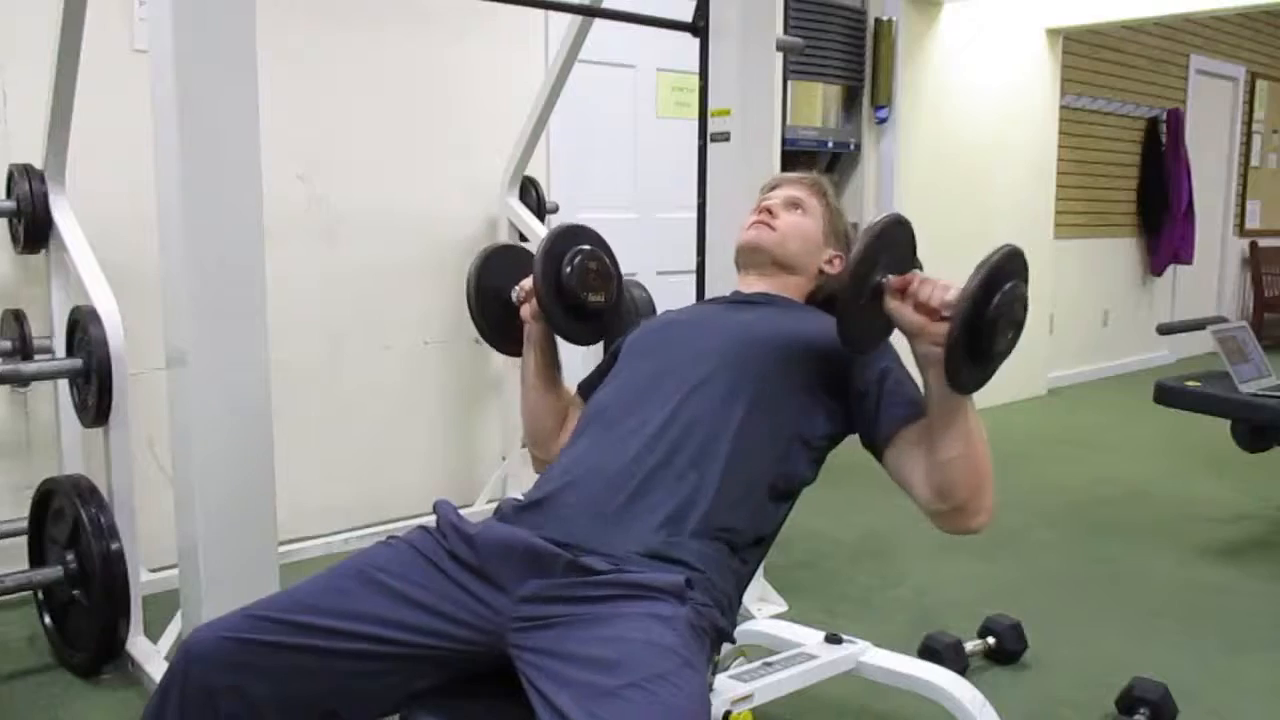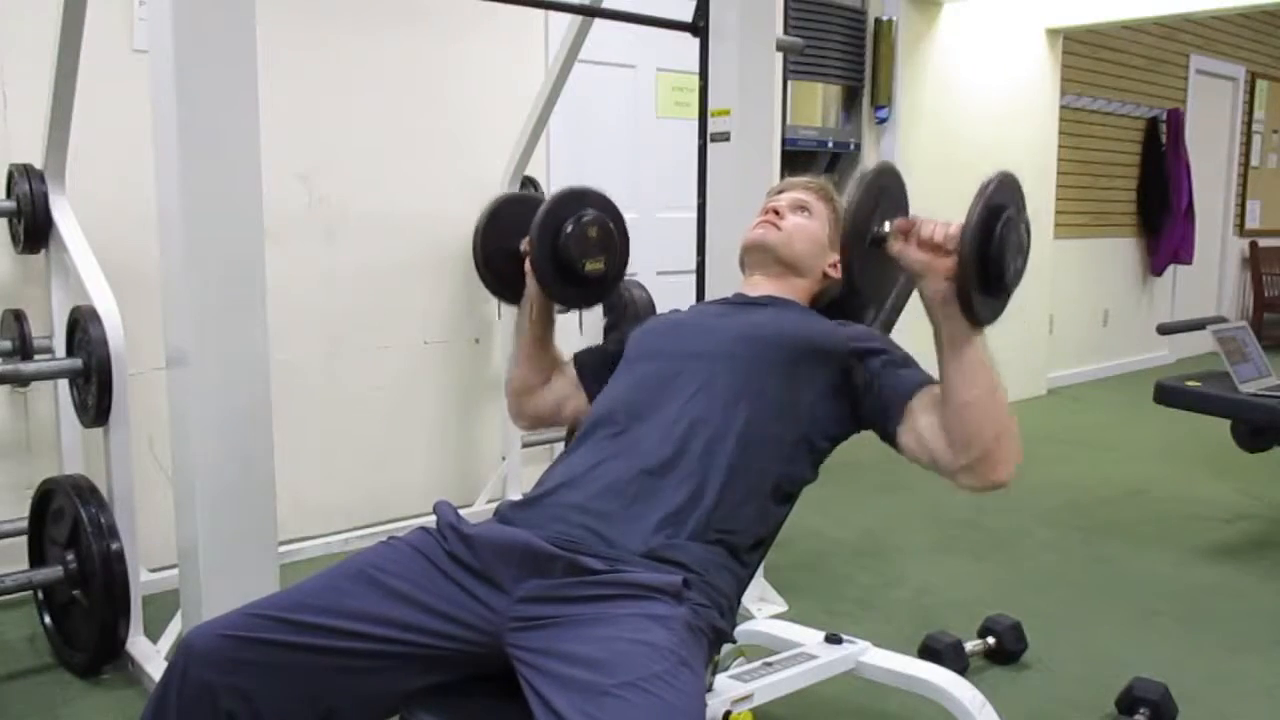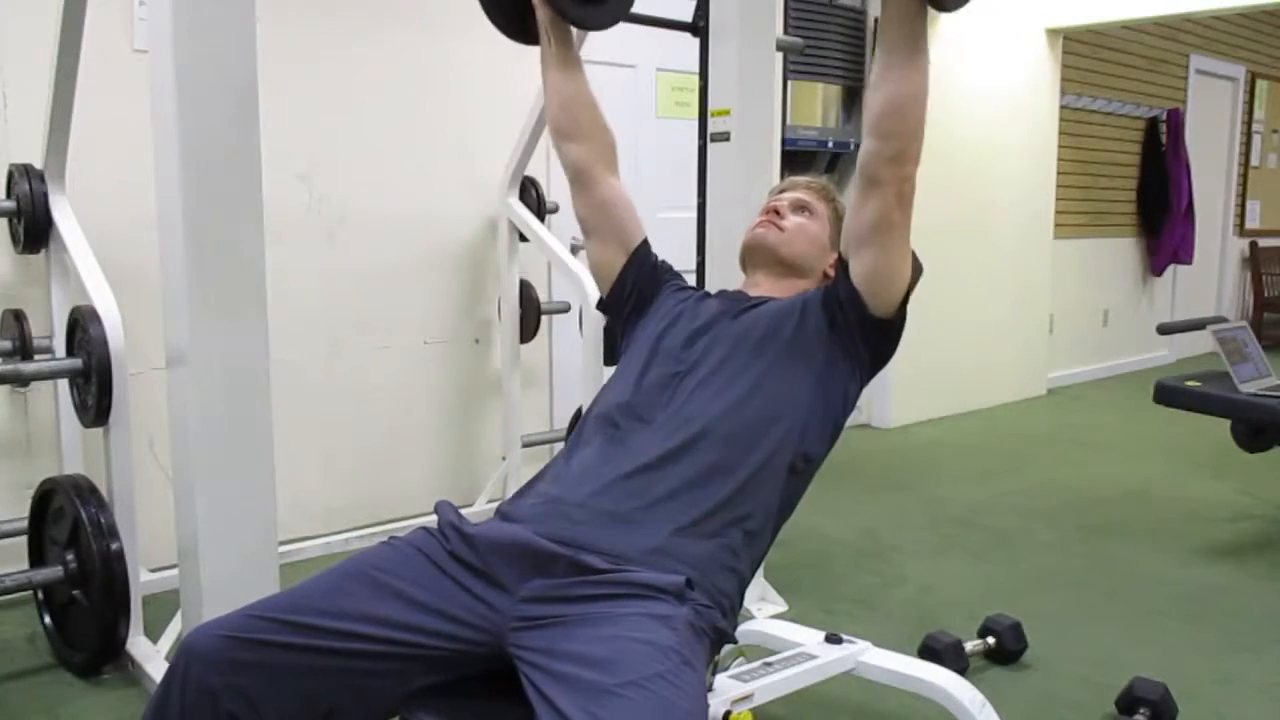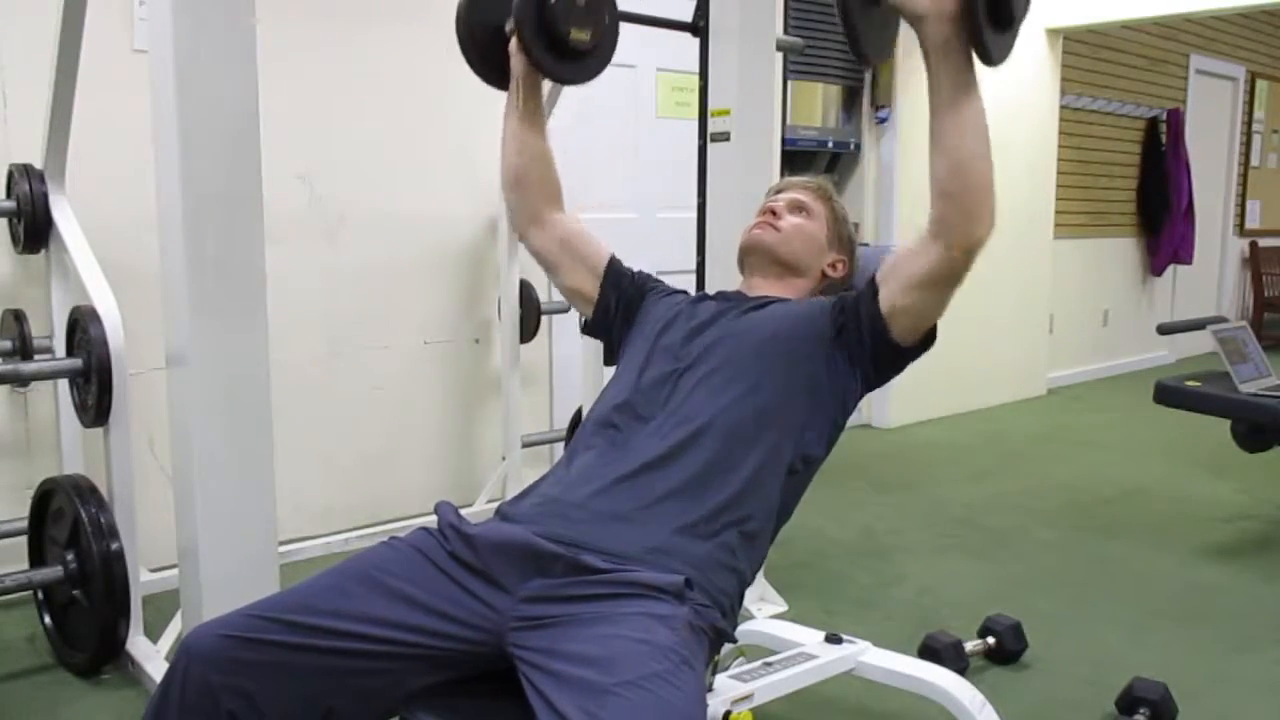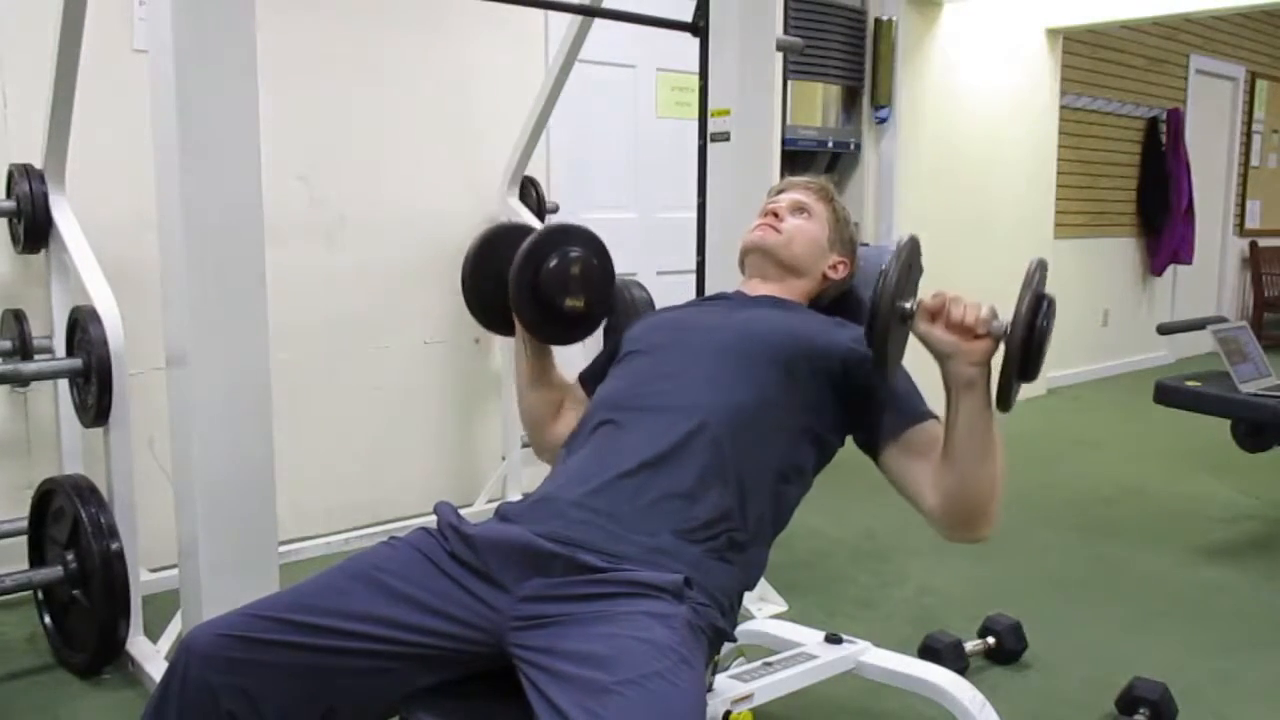
dt=0.7s
person 1, frame 1
left shoulder: (838, 347)
right shoulder: (656, 327)
left elbow: (959, 507)
left wrist: (941, 359)
right wrist: (539, 337)
left hip: (647, 594)
right hip: (495, 551)
person 1, frame 2
left shoulder: (839, 347)
right shoulder: (660, 327)
left elbow: (984, 464)
right elbow: (533, 404)
left wrist: (947, 303)
right wrist: (539, 295)
left hip: (644, 593)
right hip: (496, 551)
person 1, frame 3
left shoulder: (834, 334)
right shoulder: (661, 304)
left elbow: (888, 174)
right elbow: (588, 164)
left hip: (642, 596)
right hip: (496, 549)
person 1, frame 4
left shoulder: (834, 337)
right shoulder: (657, 310)
left elbow: (956, 237)
right elbow: (538, 220)
right wrist: (527, 77)
left hip: (645, 596)
right hip: (496, 548)
person 1, frame 5
left shoulder: (842, 351)
right shoulder: (657, 324)
left elbow: (963, 516)
left wrist: (967, 376)
right wrist: (533, 328)
left hip: (645, 594)
right hip: (493, 550)
